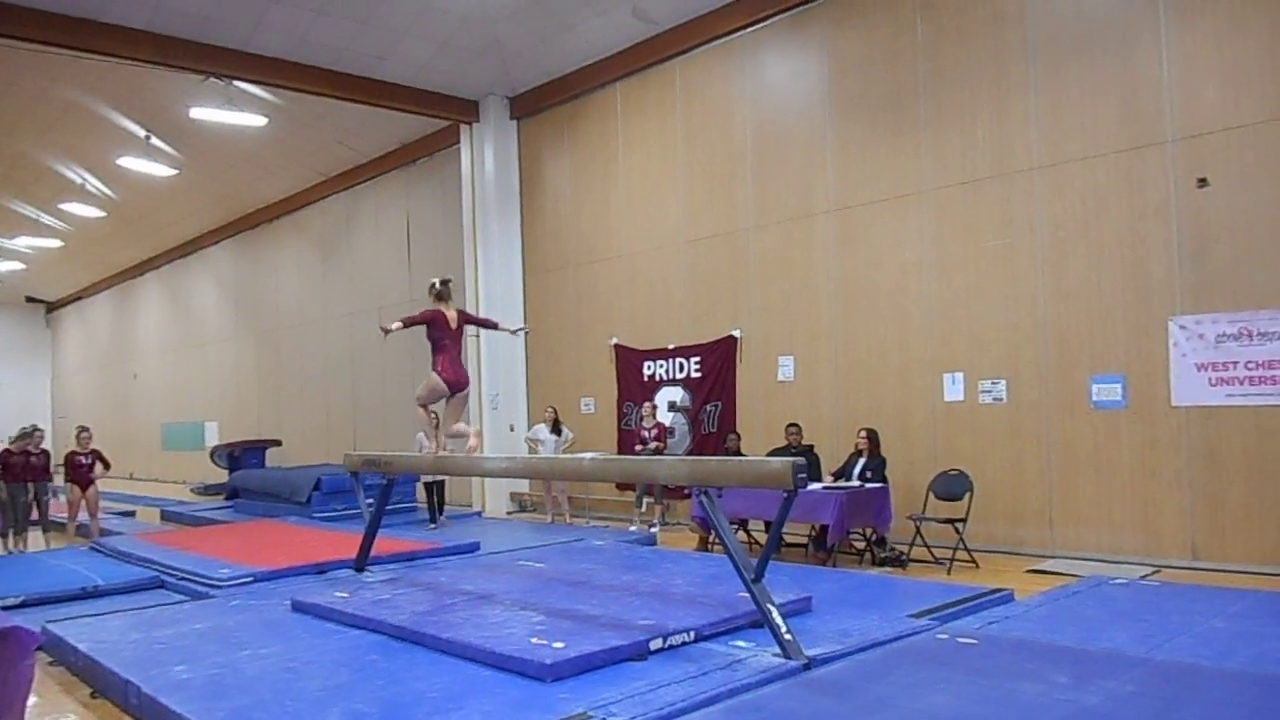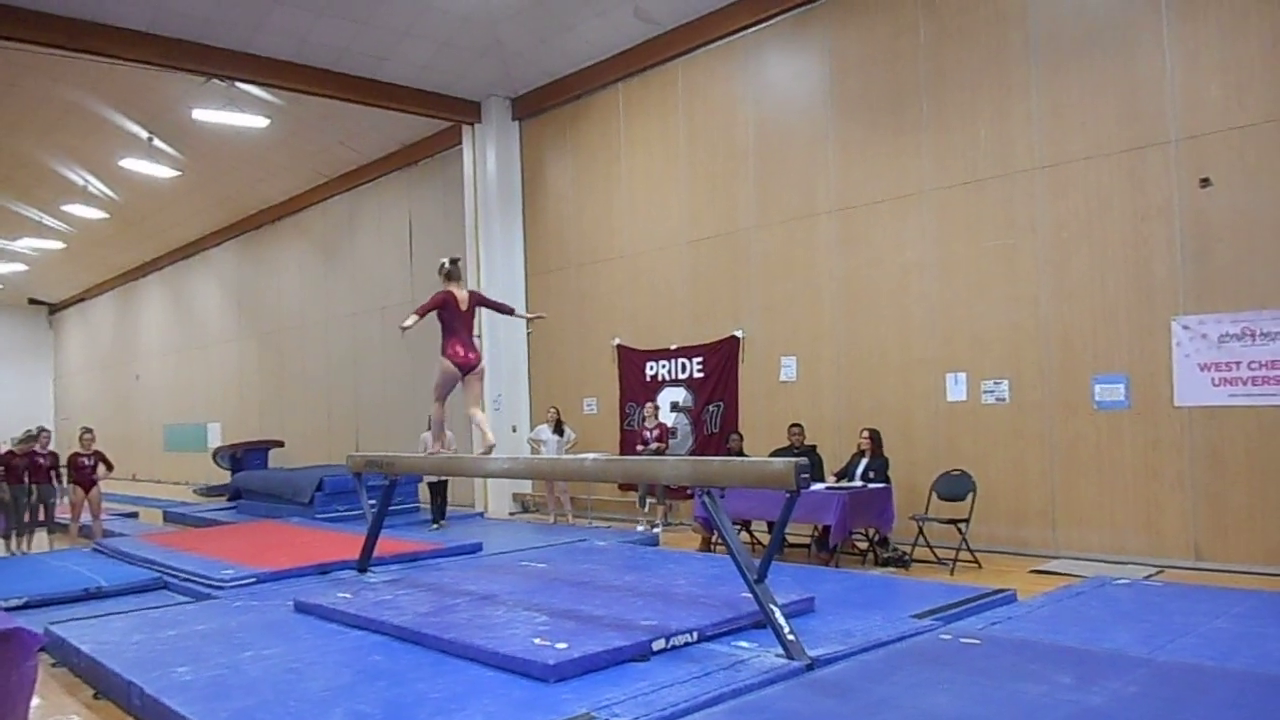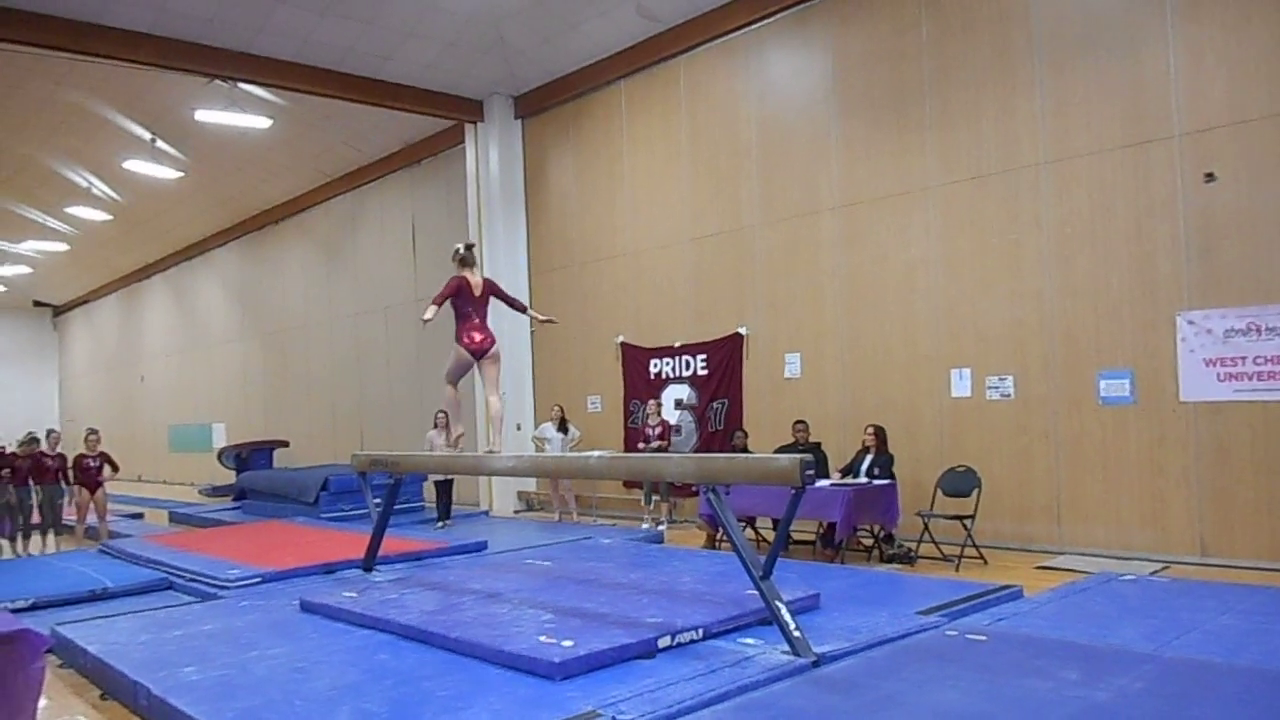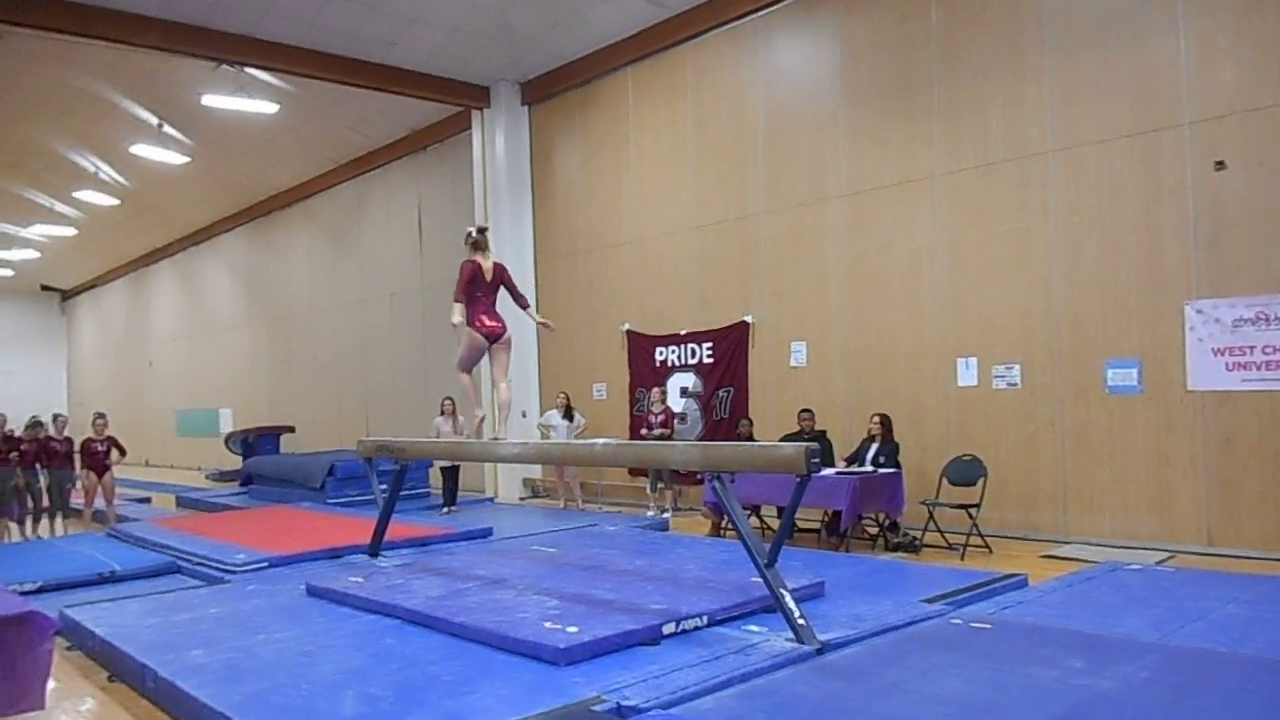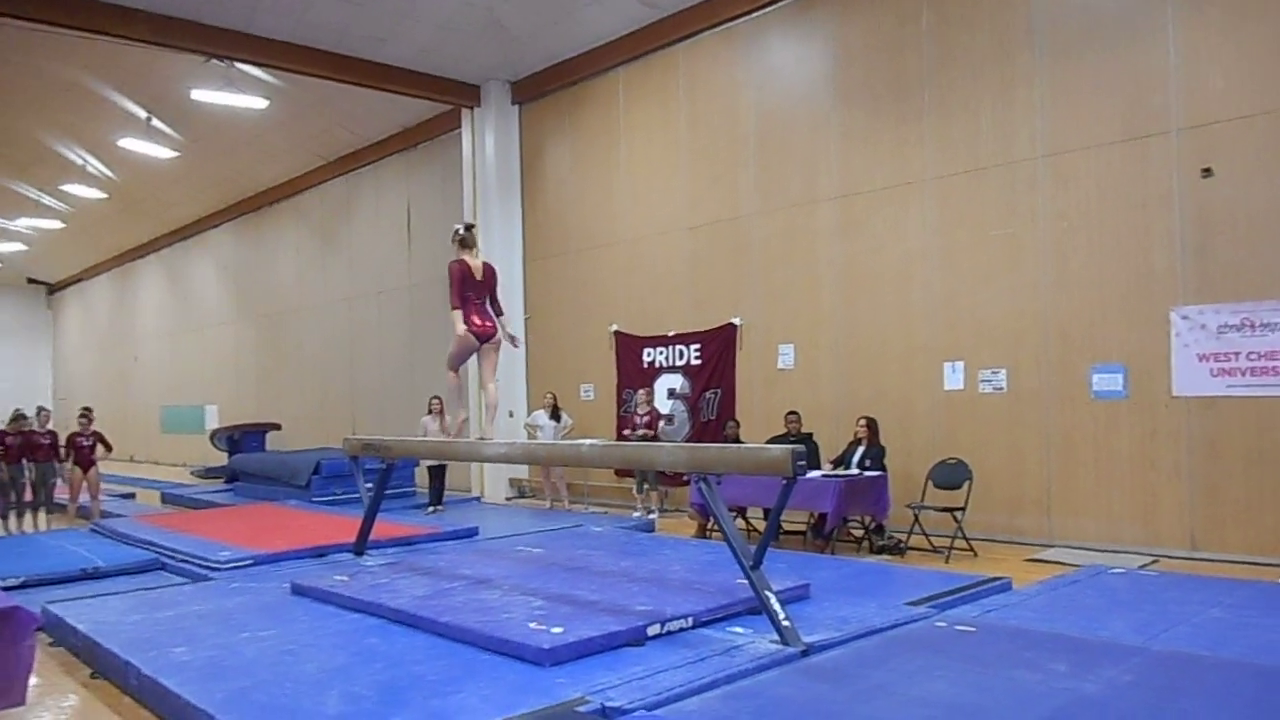
dt=0.2s
person 1, frame 1
left shoulder: (433, 315)
right shoulder: (460, 315)
left elbow: (411, 320)
right elbow: (485, 322)
left wrist: (392, 327)
right wrist: (509, 329)
left hip: (442, 375)
right hip: (462, 378)
left knee: (421, 403)
right knee: (452, 429)
right ankle: (470, 432)
person 1, frame 2
left shoulder: (444, 296)
right shoulder: (472, 296)
left elbow: (425, 309)
right elbow: (499, 306)
left wrist: (409, 322)
right wrist: (526, 316)
left hip: (452, 358)
right hip: (473, 358)
left knee: (438, 400)
right knee: (474, 409)
left ankle: (437, 444)
right ankle: (488, 436)
person 1, frame 3
left shoulder: (457, 281)
right shoulder: (487, 283)
left elbow: (442, 296)
right elbow: (511, 301)
left wrist: (429, 314)
right wrist: (537, 317)
left hip: (466, 343)
right hip: (488, 343)
left knee: (450, 382)
right knee: (493, 395)
right ankle: (495, 442)
person 1, frame 4
left shoulder: (469, 265)
right shoulder: (500, 268)
left elbow: (461, 290)
right elbow: (516, 295)
left wrist: (456, 314)
right wrist: (535, 317)
left hip: (479, 328)
right hip: (499, 327)
left knee: (463, 369)
right knee: (501, 381)
left ankle: (479, 411)
right ankle: (502, 430)
person 1, frame 5
left shoulder: (457, 266)
right shoulder: (489, 268)
left elbow: (456, 295)
right elbow: (494, 301)
left wrist: (458, 324)
right wrist: (505, 330)
left hip: (471, 327)
right hip: (490, 327)
left knee: (452, 368)
right knee: (489, 382)
left ankle: (461, 413)
right ankle: (488, 430)
